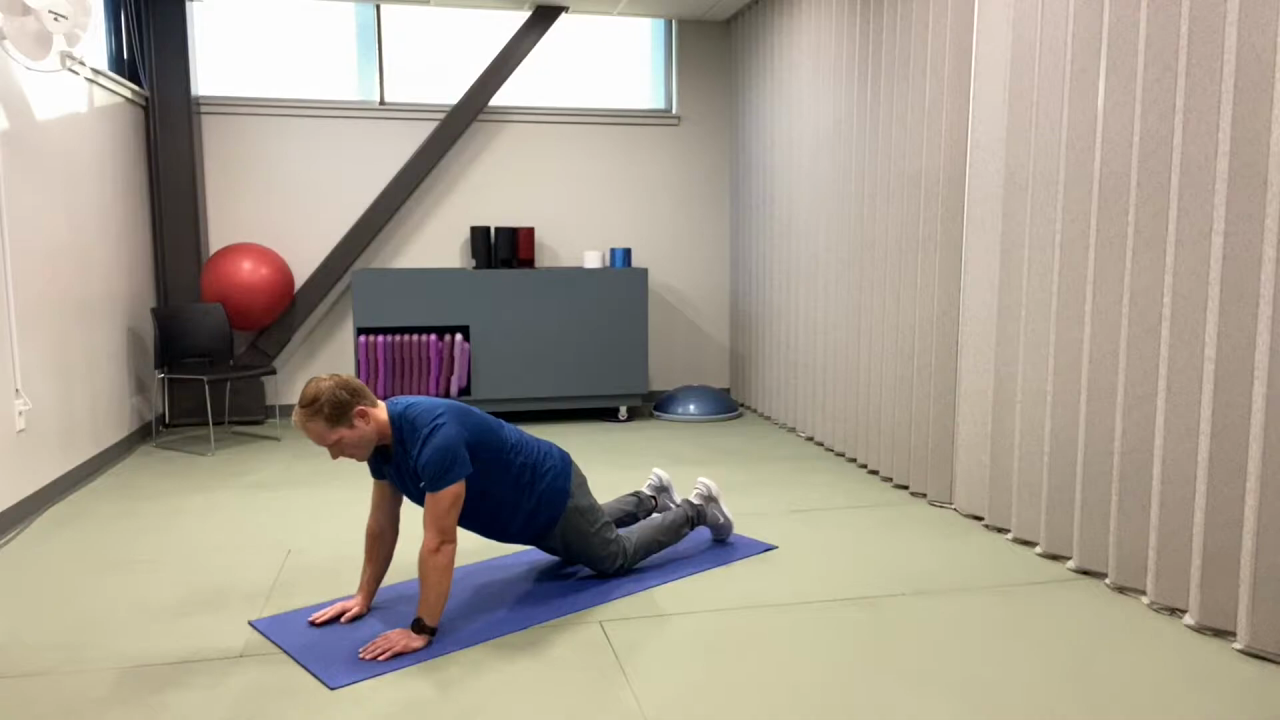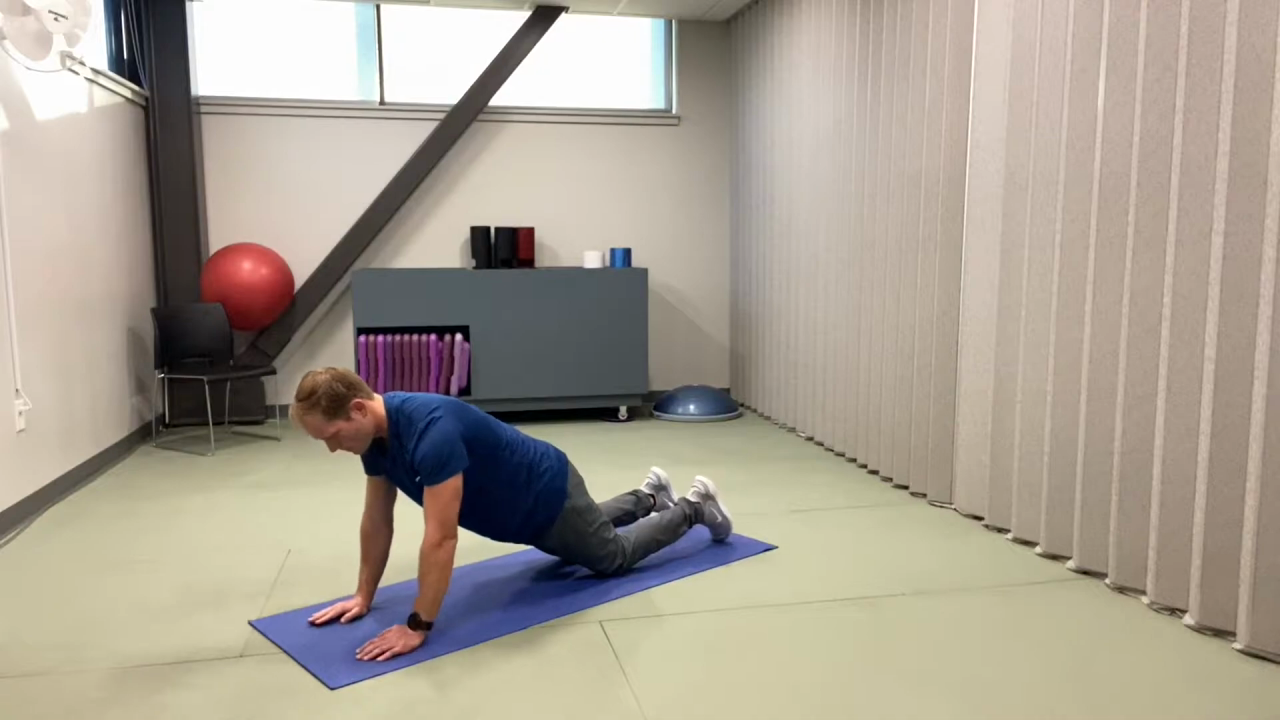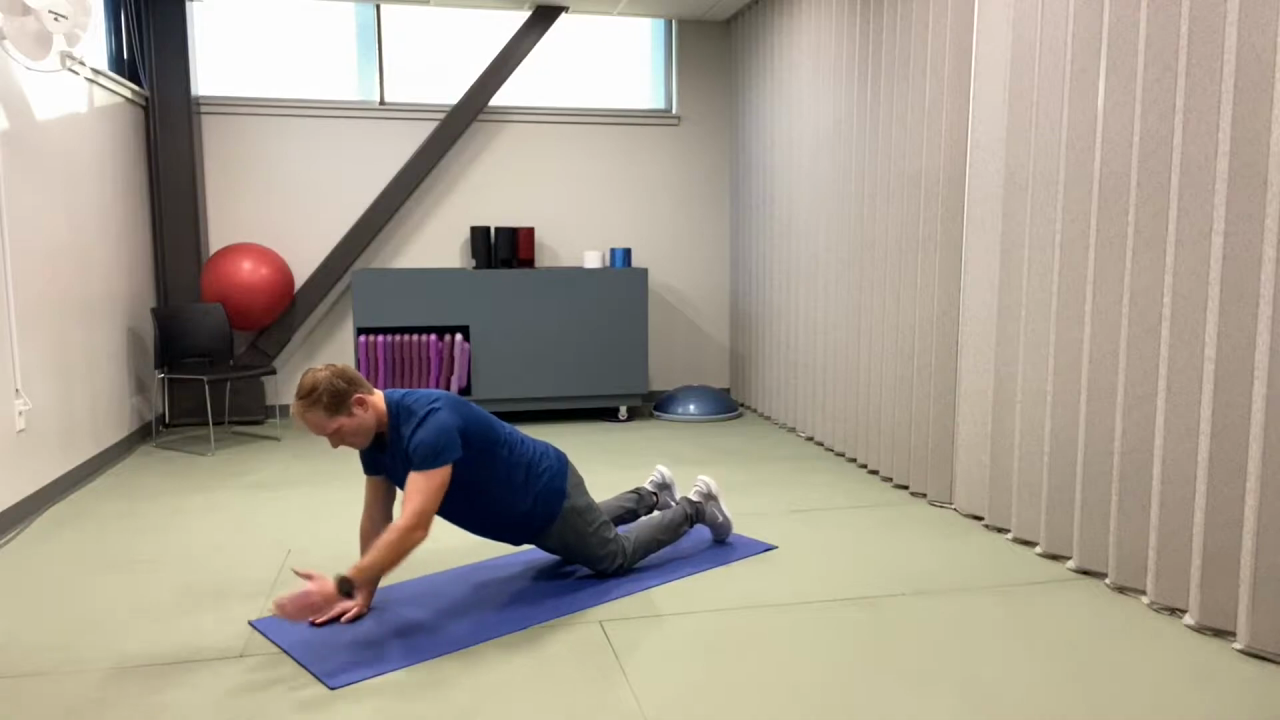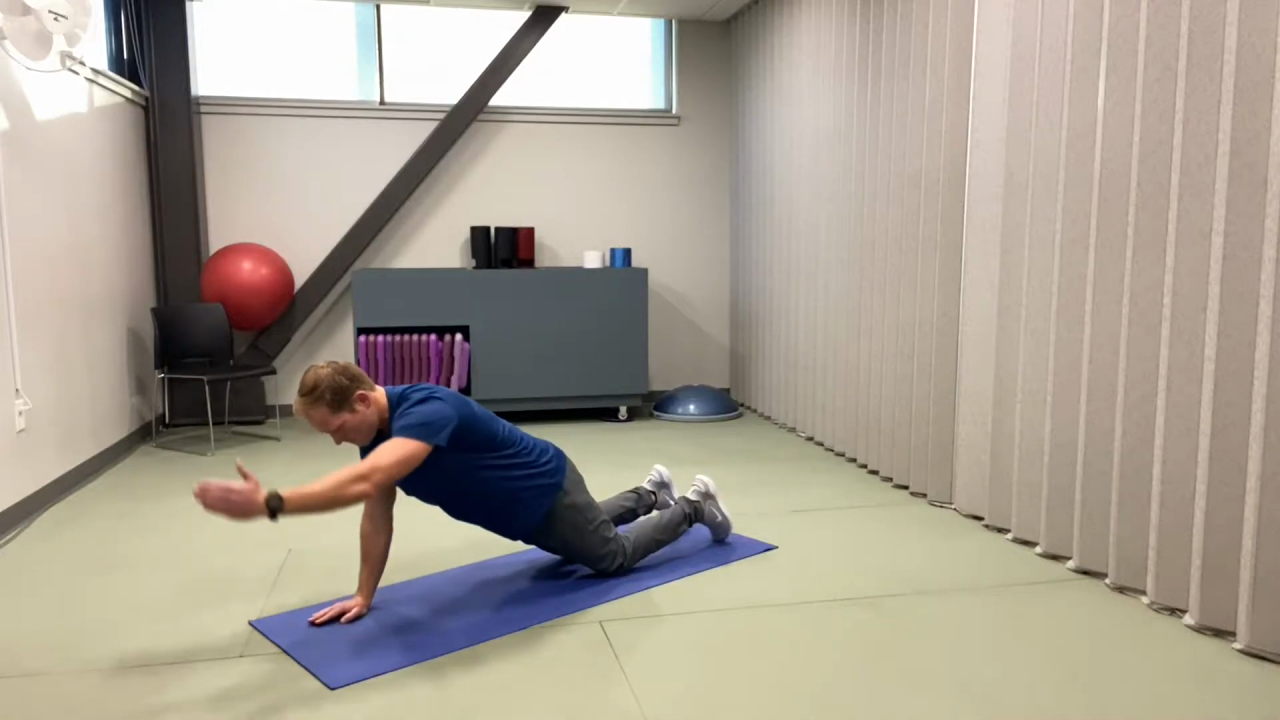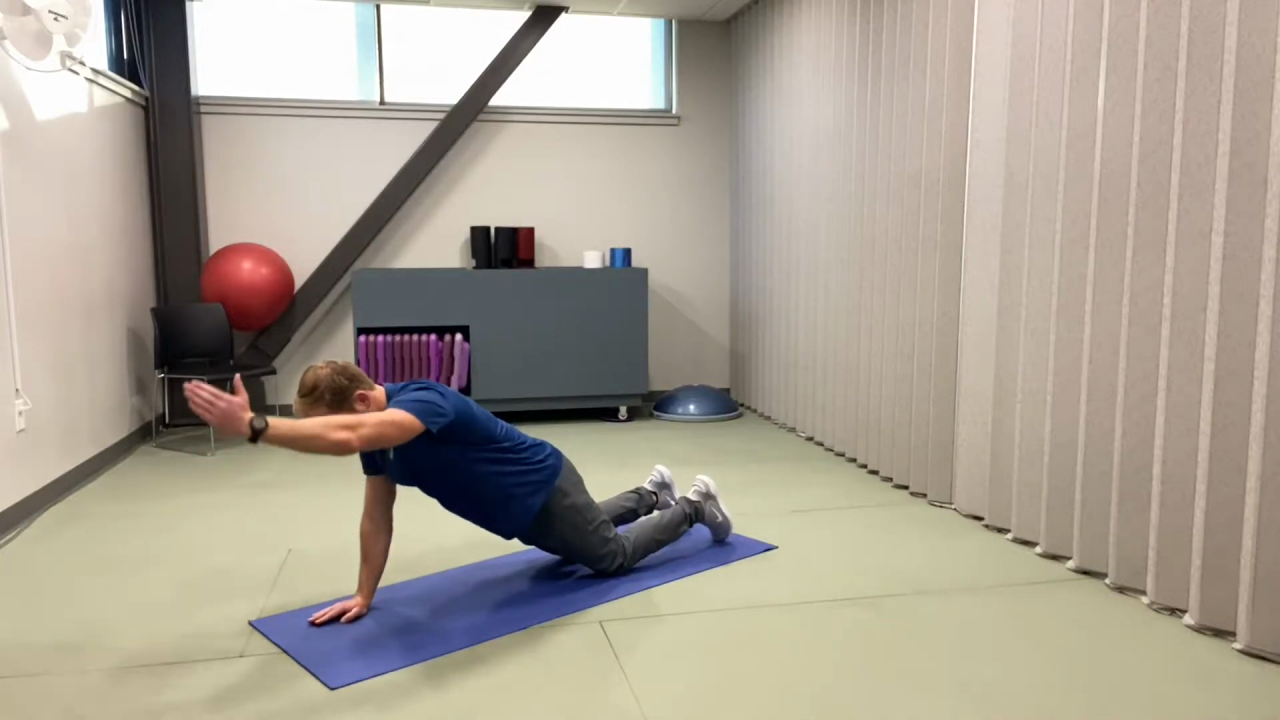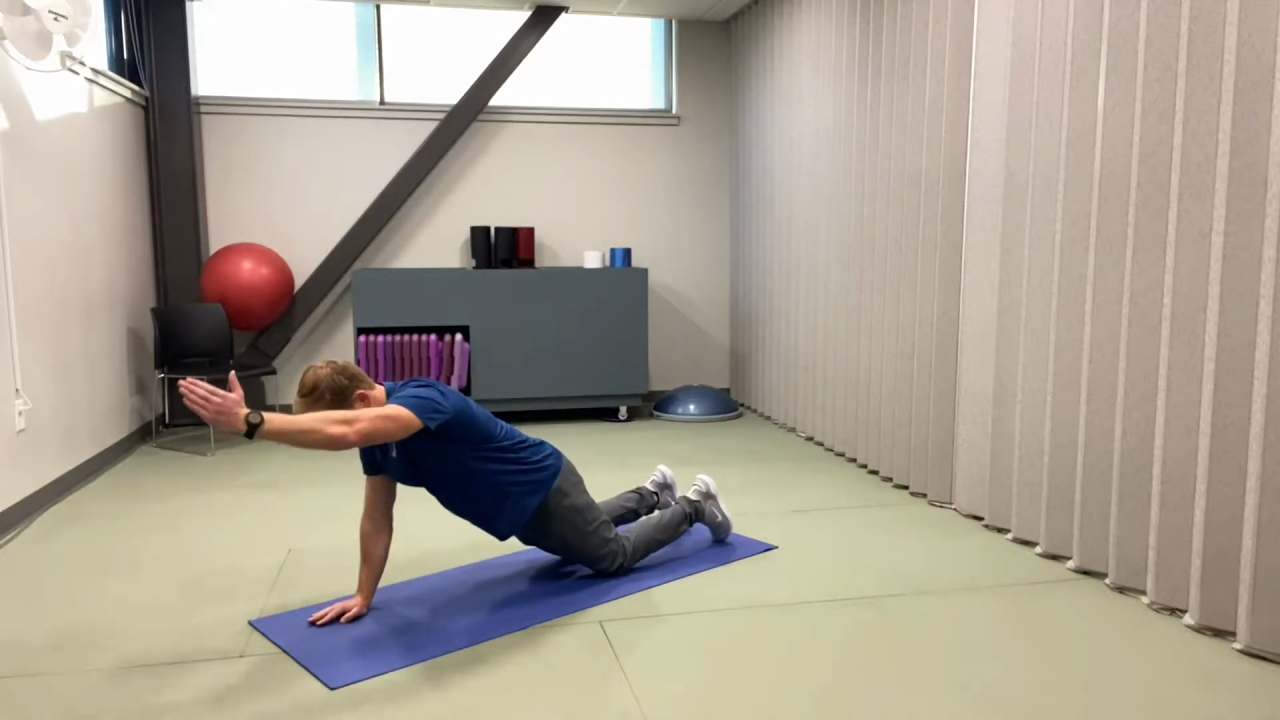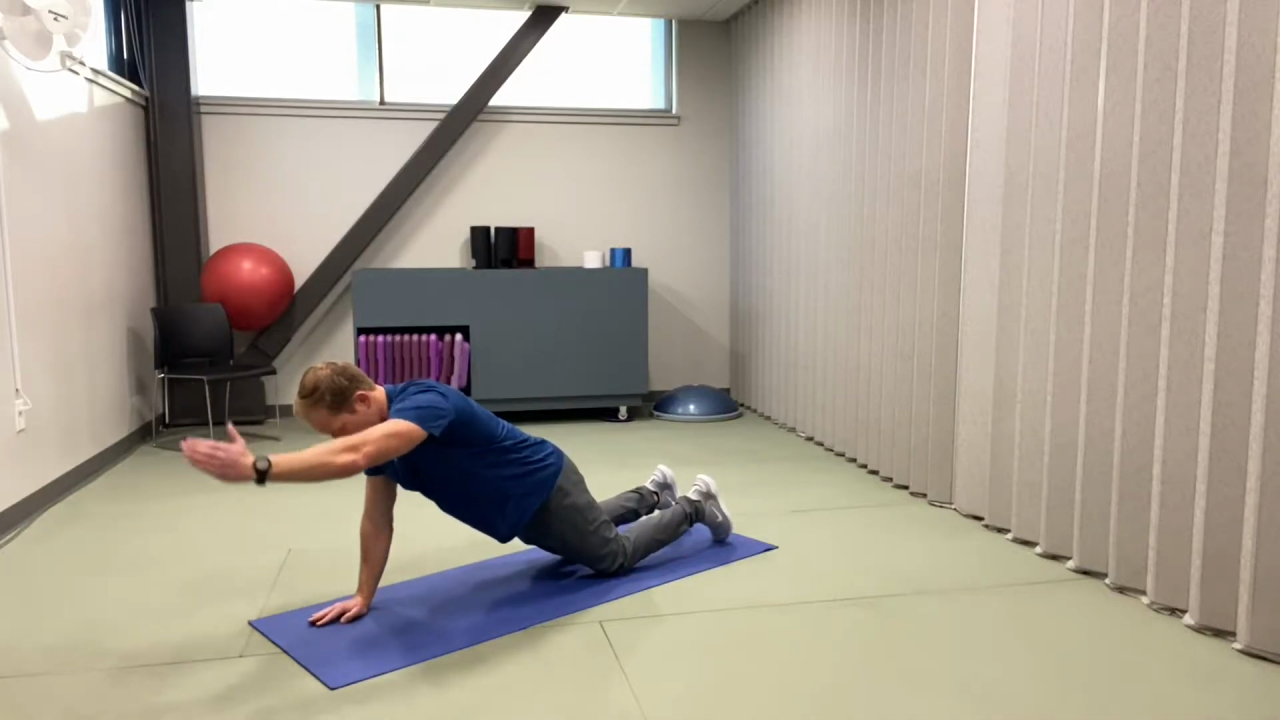
dt=0.2s
person 1, frame 1
left shoulder: (434, 435)
right shoulder: (381, 433)
left elbow: (439, 543)
right elbow: (382, 524)
left wrist: (422, 629)
right wrist: (364, 595)
left hip: (551, 492)
right hip: (522, 506)
left knee: (614, 557)
right knee: (572, 552)
left ankle: (697, 508)
right ankle: (649, 499)
person 1, frame 2
left shoulder: (431, 429)
right shoulder: (375, 432)
left elbow: (440, 538)
right elbow: (376, 522)
left wrist: (418, 626)
right wrist: (364, 595)
left hip: (548, 493)
right hip: (520, 507)
left knee: (613, 557)
right knee: (570, 551)
left ankle: (694, 508)
right ankle: (647, 498)
person 1, frame 3
left shoulder: (429, 424)
right shoulder: (373, 429)
left elbow: (412, 526)
right elbow: (376, 518)
left wrist: (343, 586)
right wrist: (360, 593)
left hip: (548, 494)
right hip: (523, 508)
left knee: (614, 557)
right knee: (586, 537)
left ankle: (696, 506)
right ankle: (652, 494)
person 1, frame 4
left shoulder: (424, 410)
right shoulder: (374, 428)
left elbow: (365, 483)
right elbow: (380, 520)
left wrist: (268, 504)
right wrist: (364, 596)
left hip: (546, 488)
right hip: (520, 505)
left knee: (611, 556)
right knee: (580, 540)
left ankle: (693, 506)
right ankle: (649, 495)
person 1, frame 5
left shoulder: (422, 402)
right shoulder: (381, 428)
left elbow: (349, 437)
right elbow: (376, 521)
left wrist: (251, 426)
right wrist: (364, 595)
left hip: (545, 490)
right hip: (519, 507)
left knee: (613, 556)
right knee: (576, 548)
left ankle: (693, 506)
right ankle: (649, 495)
person 1, frame 6
left shoulder: (423, 399)
right shoulder: (380, 432)
left elbow: (343, 431)
right elbow: (376, 521)
left wrist: (249, 422)
right wrist: (364, 595)
left hip: (544, 489)
right hip: (520, 505)
left knee: (612, 556)
right knee: (577, 545)
left ankle: (693, 506)
right ankle: (650, 495)
person 1, frame 7
left shoulder: (425, 403)
right shoulder: (379, 429)
left elbow: (352, 457)
right elbow: (377, 522)
left wrist: (257, 467)
right wrist: (364, 596)
left hip: (545, 488)
right hip: (517, 505)
left knee: (612, 556)
right knee: (575, 545)
left ankle: (693, 507)
right ankle: (651, 495)
